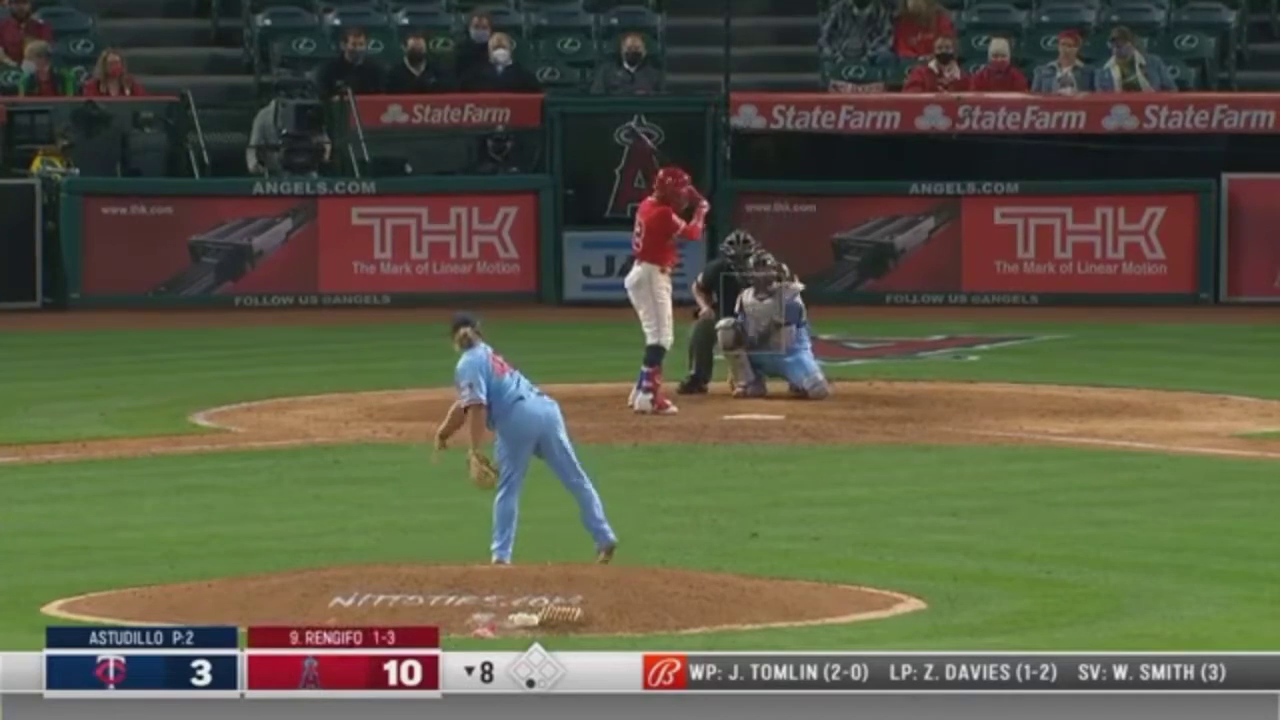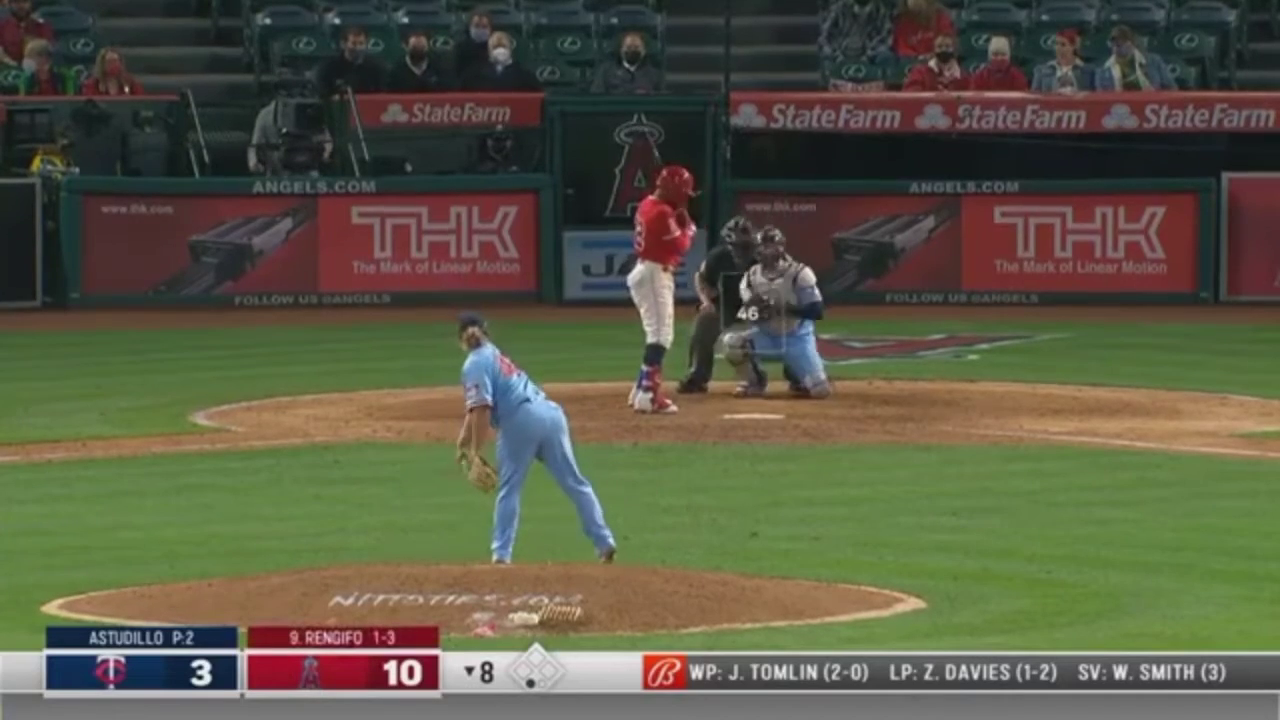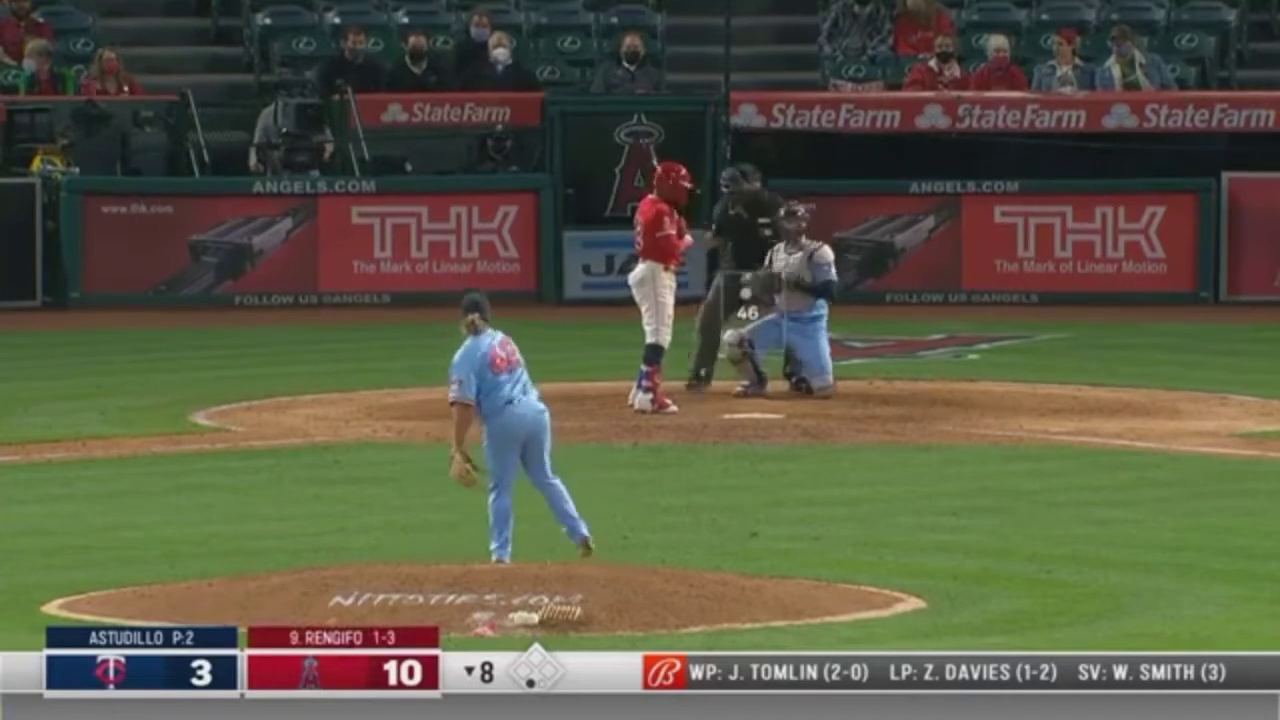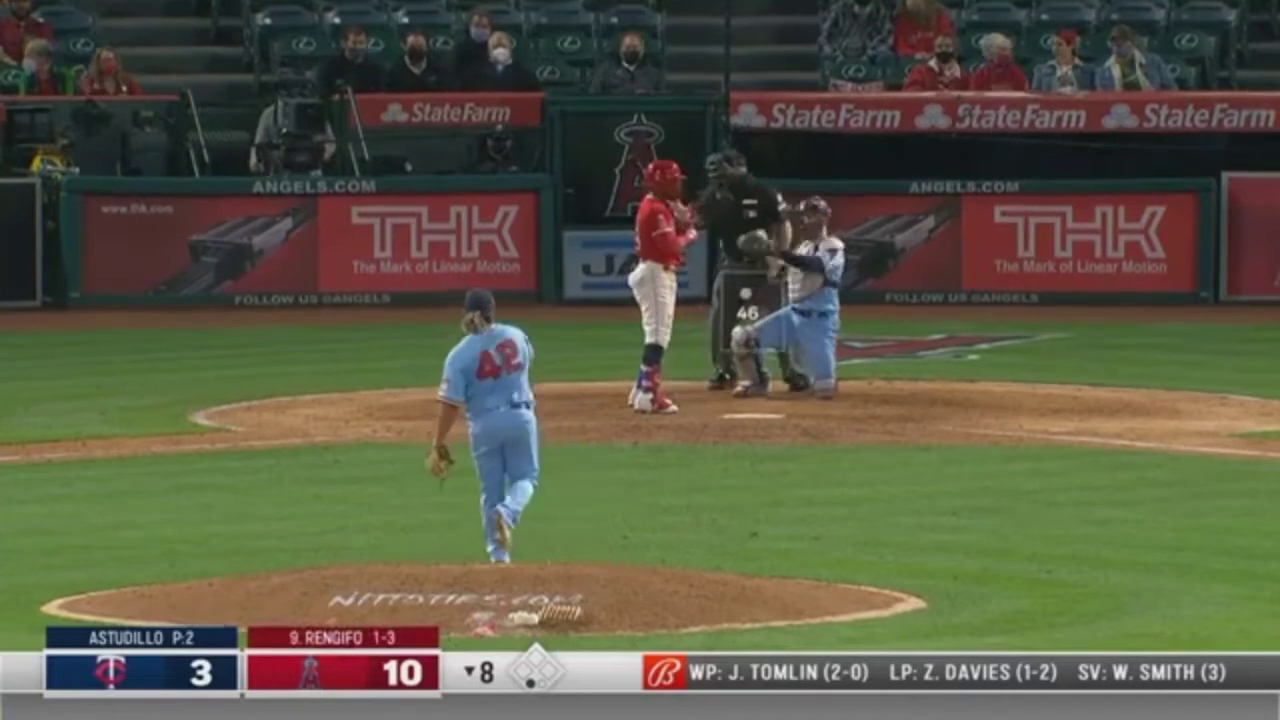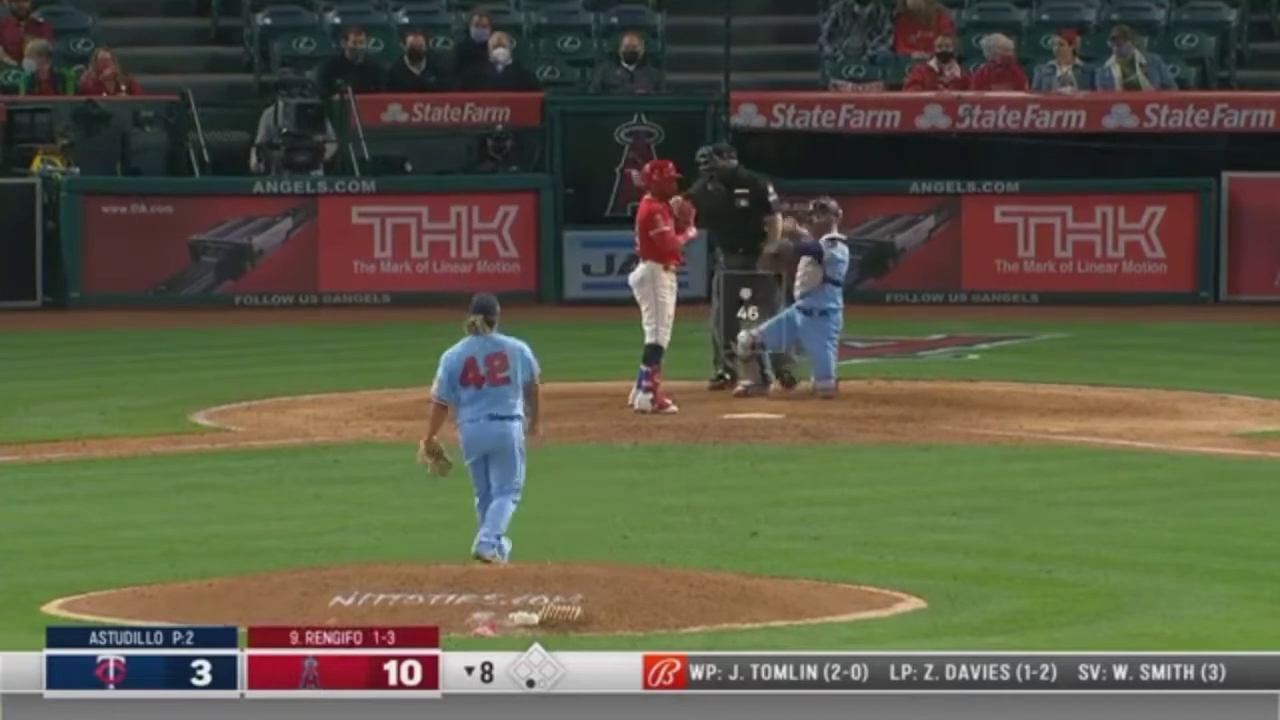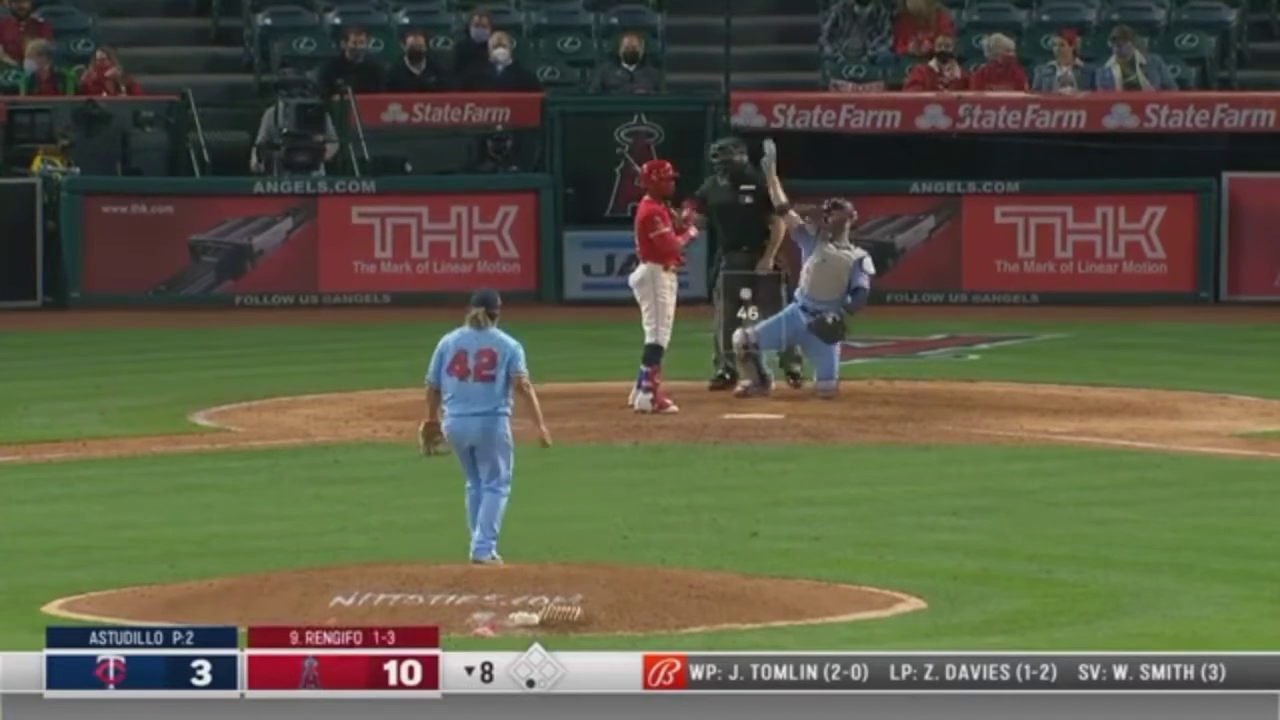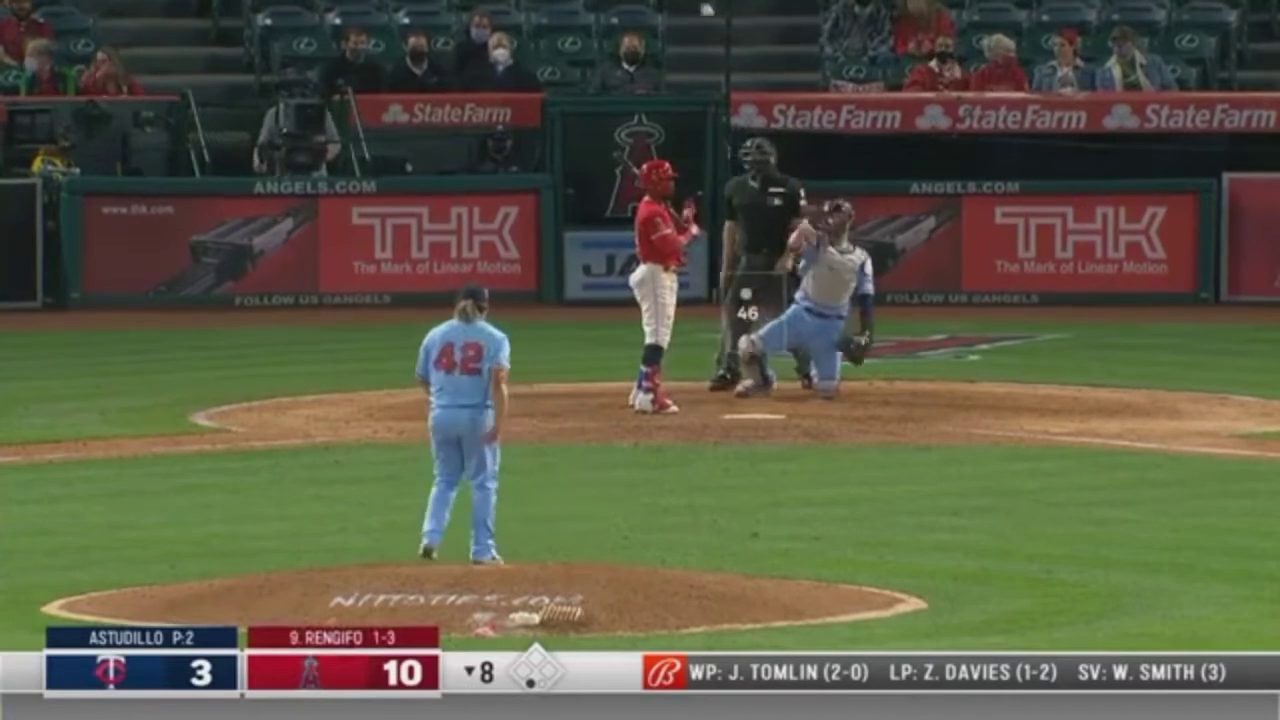
dt=0.3s
person 1, frame 1
left shoulder: (467, 364)
right shoulder: (487, 353)
left elbow: (476, 408)
right elbow: (463, 405)
left wrist: (475, 450)
right wrist: (442, 434)
left hip: (516, 422)
right hip: (546, 409)
left knee: (508, 490)
right knee: (574, 477)
left ankle: (500, 554)
right ankle: (605, 538)
person 1, frame 2
left shoulder: (474, 365)
right shoulder: (493, 354)
left elbow: (481, 410)
right elbow: (477, 406)
left wrist: (476, 452)
right wrist: (464, 443)
left hip: (520, 423)
right hip: (551, 413)
left knee: (509, 491)
right knee: (574, 482)
left ankle: (501, 554)
right ankle: (605, 543)
person 1, frame 3
left shoulder: (465, 355)
right shoulder: (503, 339)
left elbow: (464, 405)
left wrist: (458, 448)
left hip: (504, 420)
right hip: (536, 411)
left knee: (501, 489)
right knee: (546, 478)
left ankle: (500, 553)
right ankle: (579, 532)
person 1, frame 4
left shoulder: (459, 354)
right shoulder: (515, 335)
left elbow: (450, 405)
left wrist: (438, 443)
left hip: (485, 424)
right hip: (521, 417)
left knee: (491, 489)
right knee: (524, 476)
left ankle: (498, 552)
right ankle: (507, 513)
person 1, frame 5
left shoulder: (453, 355)
right shoulder: (518, 348)
left elbow: (441, 404)
right elbow: (534, 390)
left wrist: (429, 438)
right wrist: (534, 421)
left hip: (472, 431)
right hip: (507, 429)
left knee: (484, 494)
right knee: (506, 492)
left ankle: (495, 547)
right ankle: (487, 542)
person 1, frame 6
left shoulder: (448, 342)
right shoulder: (508, 345)
left elbow: (432, 387)
right elbow: (523, 387)
left wrist: (431, 420)
right wrist: (540, 424)
left hip: (455, 423)
right hip: (491, 424)
left knee: (474, 483)
right knee: (495, 486)
left ankle: (480, 542)
right ankle: (483, 548)
person 1, frame 7
left shoulder: (435, 335)
right shoulder: (495, 338)
left elbow: (422, 379)
right elbow: (498, 382)
right wrist: (500, 422)
left hip: (441, 416)
right hip: (478, 417)
left knee: (444, 480)
right knee: (483, 483)
left ankle: (431, 538)
right ankle: (482, 550)
person 2, frame 1
left shoulder: (648, 205)
right shoulder: (662, 213)
left elbow: (671, 215)
right elbow: (692, 233)
left wrist: (688, 202)
right wrist: (701, 207)
left hip: (644, 273)
right hip: (652, 276)
left knee: (657, 336)
right knee: (661, 337)
left ankle: (641, 392)
right ankle: (648, 396)
person 2, frame 2
left shoulder: (647, 204)
right shoulder: (663, 212)
right elbow: (680, 246)
left wrist: (680, 219)
right wrist: (690, 228)
left hip: (647, 271)
right hip: (654, 274)
left knee: (657, 334)
right knee: (661, 335)
left ankle: (641, 390)
right ankle: (647, 395)
person 2, frame 3
left shoulder: (648, 204)
right shoulder: (660, 210)
right elbow: (673, 248)
left wrist: (678, 228)
right wrist: (687, 238)
left hip: (649, 271)
right hip: (656, 274)
left knee: (656, 334)
right knee: (659, 335)
left ankle: (642, 390)
right ankle: (647, 396)
person 2, frame 4
left shoulder: (661, 205)
right shoulder: (655, 209)
left elbow: (674, 234)
right elbow: (672, 245)
left wrist: (684, 223)
right wrist: (690, 234)
left hip: (660, 273)
right hip: (655, 274)
left knee: (657, 334)
right knee: (658, 334)
left ankle: (642, 390)
right ankle: (647, 396)
person 2, frame 5
left shoulder: (662, 205)
right shoulder: (653, 209)
left elbow: (675, 232)
right elbow: (671, 244)
left wrist: (685, 219)
right wrist: (690, 231)
left hip: (662, 273)
right hip: (655, 274)
left knee: (658, 334)
right knee: (658, 334)
left ankle: (642, 390)
right ankle: (647, 396)
person 2, frame 6
left shoulder: (660, 207)
right shoulder: (651, 211)
left elbow: (674, 233)
right elbow: (671, 246)
left wrist: (685, 220)
right wrist: (691, 231)
left hip: (663, 274)
right hip: (655, 274)
left knee: (657, 334)
right knee: (658, 335)
left ankle: (642, 390)
right ankle: (648, 395)
person 2, frame 7
left shoulder: (660, 207)
right shoulder: (652, 212)
left elbow: (675, 233)
right elbow: (673, 246)
left wrist: (686, 219)
right wrist: (692, 230)
left hip: (663, 275)
right hip: (656, 275)
left knee: (657, 335)
right knee: (658, 335)
left ankle: (643, 390)
right ankle: (648, 396)
person 3, frame 1
right shoulder: (717, 268)
right elbow: (697, 287)
right wrist: (705, 306)
right hip: (724, 312)
right knee: (701, 330)
right ankle: (697, 378)
person 3, frame 2
right shoulder: (718, 255)
right elbow: (700, 278)
right wrist: (706, 301)
right hip: (724, 305)
right knee: (701, 330)
right ankle: (697, 377)
person 3, frame 3
left shoulder: (775, 207)
right shoulder: (726, 208)
left elbow: (790, 242)
right elbow: (716, 239)
right wrist: (697, 236)
left hip: (767, 273)
right hip: (734, 271)
left knee: (782, 321)
right knee: (709, 318)
left ankle: (795, 373)
right ankle: (700, 372)
person 3, frame 4
left shoulder: (764, 193)
right shoulder: (714, 195)
left elbow: (784, 229)
right elbow: (693, 219)
left wrist: (777, 264)
left hip: (764, 267)
right hip: (730, 266)
right knee: (720, 319)
left ankle: (793, 373)
right ankle: (725, 371)
person 3, frame 5
left shoulder: (755, 184)
right shoulder: (705, 188)
left elbow: (775, 221)
left hip: (756, 260)
right hip: (726, 262)
left knee: (771, 314)
right knee: (721, 318)
left ankle: (783, 368)
right ankle: (725, 371)
person 3, frame 6
left shoulder: (761, 183)
right shoulder: (711, 186)
left elbow: (778, 223)
right elbow: (695, 216)
left wrist: (769, 257)
left hip: (760, 259)
right hip: (729, 259)
right knee: (724, 316)
left ankle: (792, 366)
right ankle: (726, 371)
person 3, frame 7
left shoulder: (789, 187)
right shoulder: (736, 187)
left elbow: (800, 226)
right elbow: (731, 227)
left wrist: (788, 258)
right wrist: (727, 266)
left hip: (779, 261)
right hip: (748, 261)
right knee: (734, 317)
left ankle: (807, 369)
right ankle: (729, 371)
person 4, frame 1
left shoulder: (789, 291)
right shoulder: (745, 298)
left elbow: (795, 314)
right elbow: (741, 334)
left wrist: (773, 323)
left hip: (793, 355)
right hip: (762, 355)
left knee: (819, 390)
right knee: (725, 326)
left ankle: (798, 382)
right ankle: (751, 383)
person 4, frame 2
left shoulder: (799, 274)
right shoulder: (752, 275)
left elbow: (817, 311)
right elbow: (746, 306)
left wrist: (784, 308)
left hip: (797, 339)
right hip: (767, 336)
left knee: (819, 388)
right knee: (731, 342)
left ankle: (798, 378)
right ankle: (755, 382)
person 4, frame 3
left shoulder: (818, 252)
right shoulder: (776, 251)
left elbow: (829, 291)
left wrist: (795, 283)
left hip: (810, 325)
right hip: (780, 320)
left knee: (823, 388)
right knee: (732, 340)
left ankle: (803, 378)
right ankle: (755, 382)
person 4, frame 4
left shoulder: (832, 247)
right shoulder: (803, 246)
left elbow: (813, 265)
left wrist: (778, 252)
left hip: (819, 320)
right hip: (793, 313)
left knee: (825, 389)
right knee: (741, 337)
left ankle: (822, 377)
right ankle: (757, 382)
person 4, frame 5
left shoulder: (835, 243)
right shoulder: (818, 243)
left elbow: (813, 249)
left hip: (822, 319)
right hip: (798, 312)
left knee: (825, 389)
right knee: (747, 340)
left ankle: (822, 377)
right ankle: (758, 383)
person 4, frame 6
left shoulder: (859, 259)
right shoulder: (813, 239)
left elbow: (861, 294)
right elbow: (783, 209)
left wrist: (844, 313)
right wrist: (771, 170)
left hip: (827, 324)
right hip: (797, 314)
left knee: (827, 390)
right knee: (742, 340)
right ankle: (760, 382)
person 4, frame 7
left shoulder: (861, 259)
right shoulder: (815, 243)
left elbow: (866, 300)
right elbow: (793, 246)
left wrist: (866, 331)
right wrist: (800, 230)
left hip: (831, 325)
right hip: (801, 314)
left knee: (827, 390)
right knee: (749, 346)
left ankle: (818, 374)
right ankle: (762, 381)
